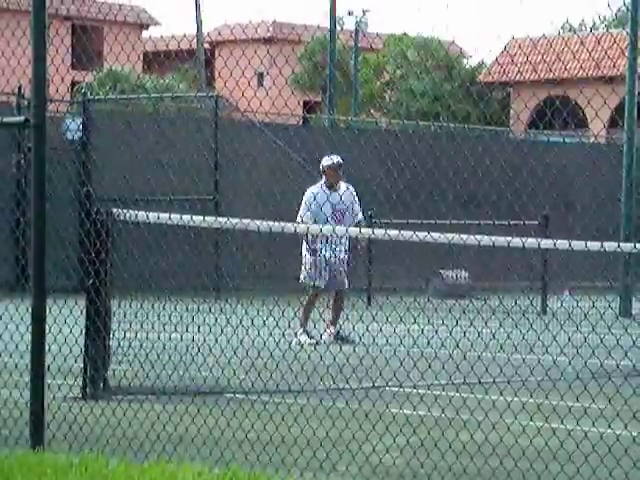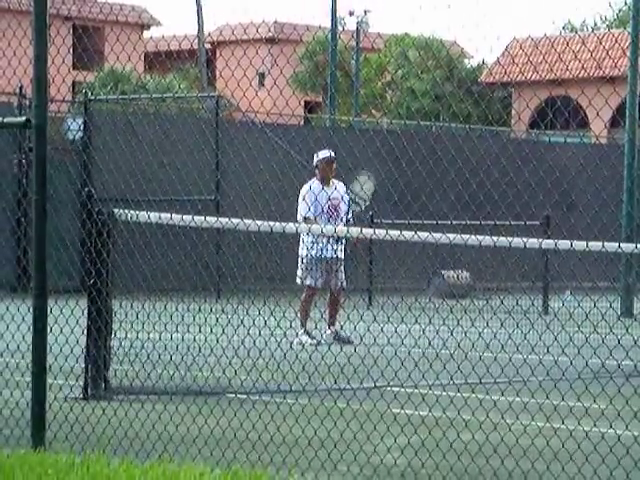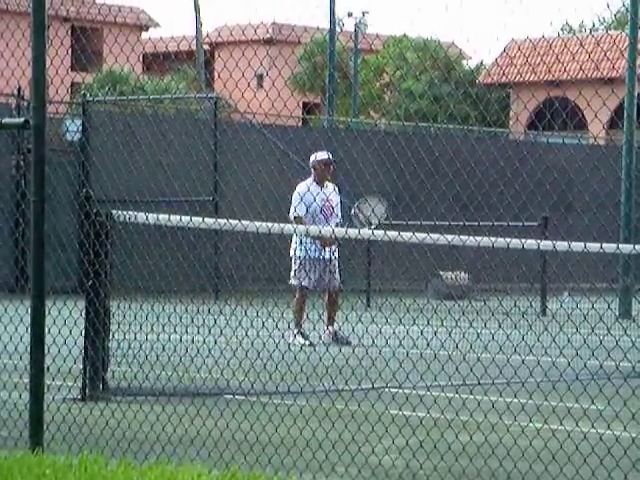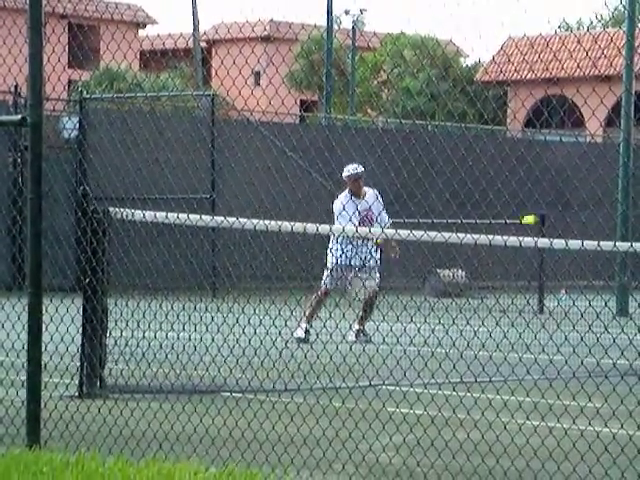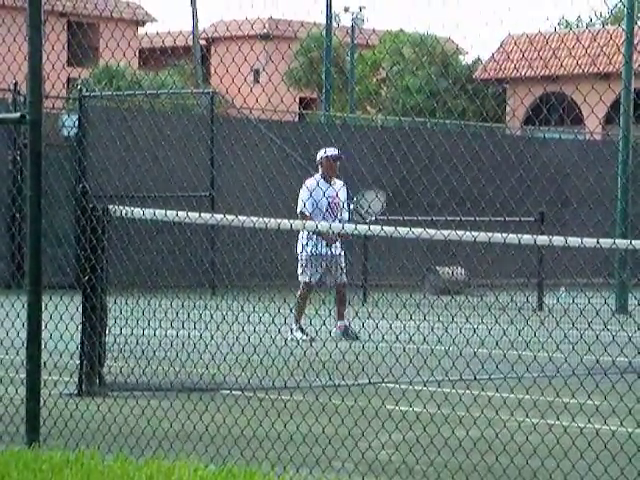
dt=1s
person 1, frame 1
left shoulder: (348, 191)
right shoulder: (313, 194)
left elbow: (357, 220)
right elbow: (303, 223)
right wrist: (309, 245)
left hip: (340, 251)
right hip: (317, 252)
left knee: (340, 290)
right knee: (315, 290)
left ankle: (332, 330)
right ankle: (302, 330)
person 1, frame 2
left shoulder: (340, 188)
right shoulder: (310, 189)
left elbow: (345, 217)
right elbow: (306, 220)
right wrist: (328, 232)
left hip: (336, 249)
right hip: (314, 250)
left knee: (337, 290)
right knee: (311, 289)
left ankle: (331, 330)
right ankle: (302, 331)
person 1, frame 3
left shoulder: (334, 190)
right shoulder: (304, 189)
right elbow: (297, 220)
left wrist: (335, 235)
right wrist: (319, 237)
left hip: (329, 251)
right hip: (307, 250)
left knee: (334, 290)
right knee: (302, 290)
left ankle: (330, 331)
right ankle: (296, 331)
person 1, frame 4
left shoulder: (374, 195)
right shoulder: (342, 202)
left elbow: (384, 223)
left wrist: (391, 243)
right wrist: (375, 239)
left hip: (367, 256)
right hip: (342, 254)
left knee: (373, 292)
right knee: (326, 289)
left ankle: (358, 329)
right ankle: (304, 326)
person 1, frame 5
left shoulder: (341, 187)
right shoulder: (311, 185)
right elbow: (303, 215)
left wrist: (341, 233)
right wrist: (323, 235)
left hip: (334, 247)
right hip: (313, 246)
left knee: (341, 285)
right knee: (307, 286)
left ankle: (341, 325)
right ankle: (296, 326)
